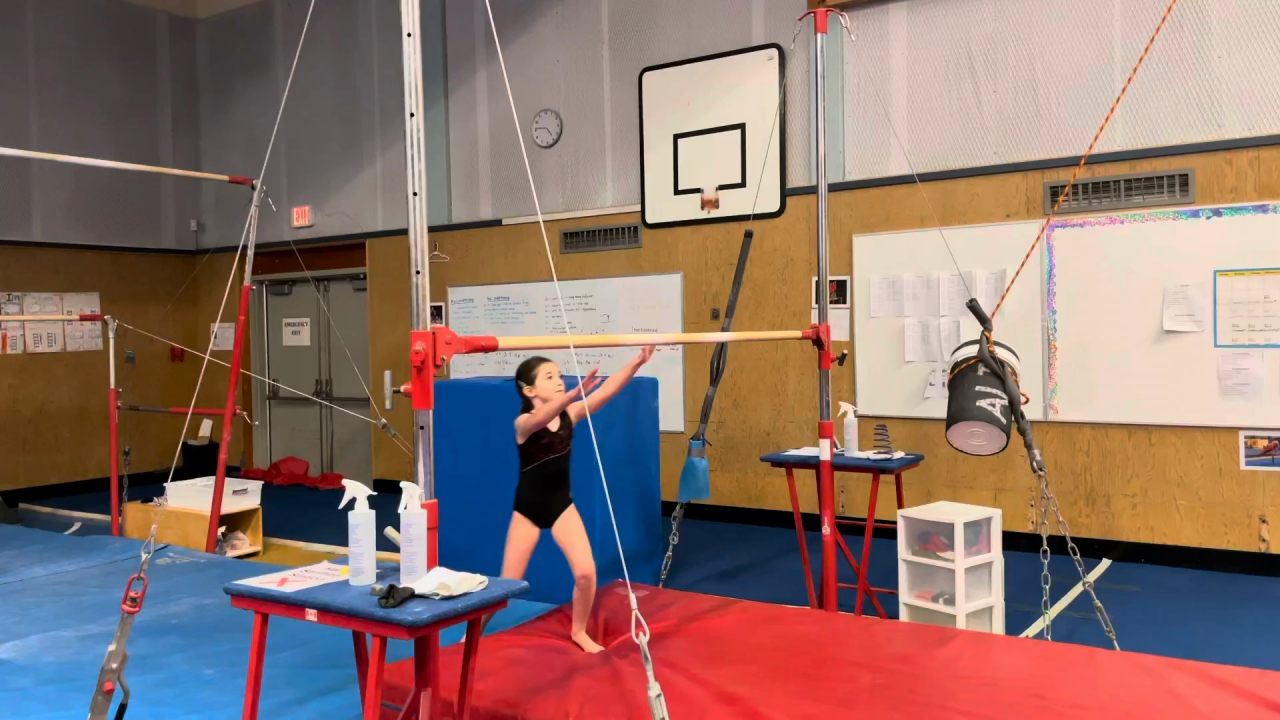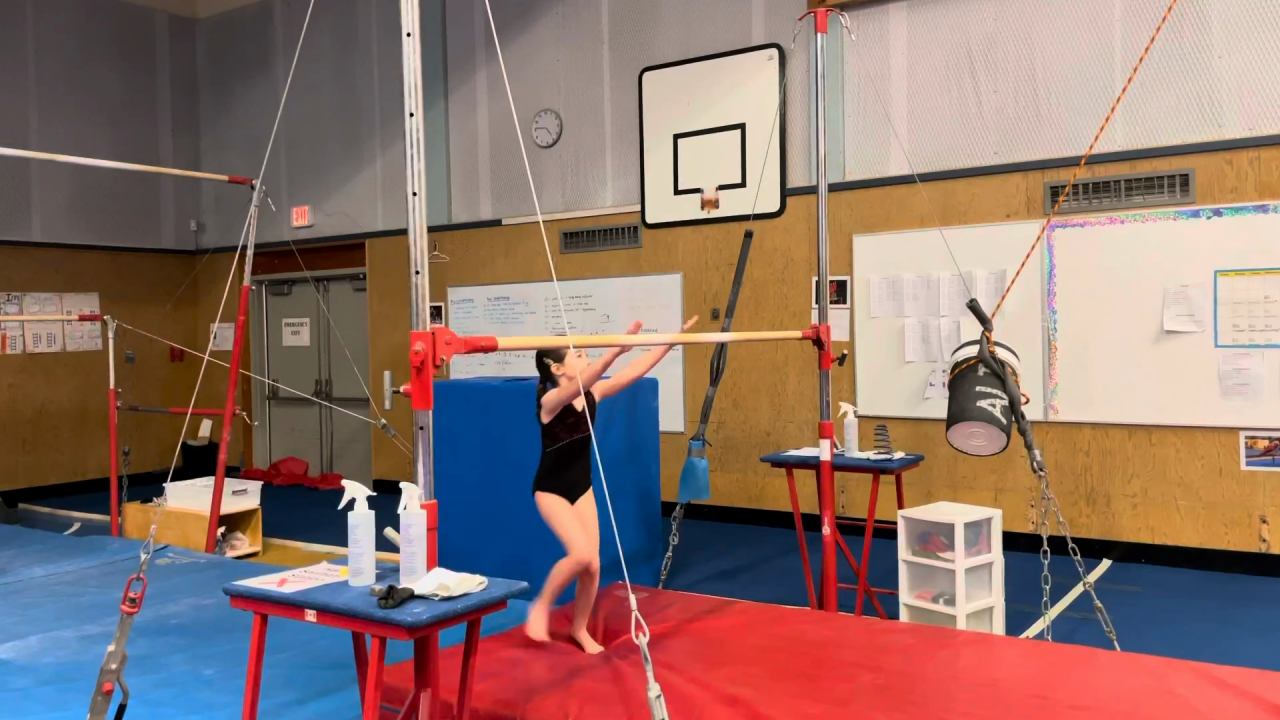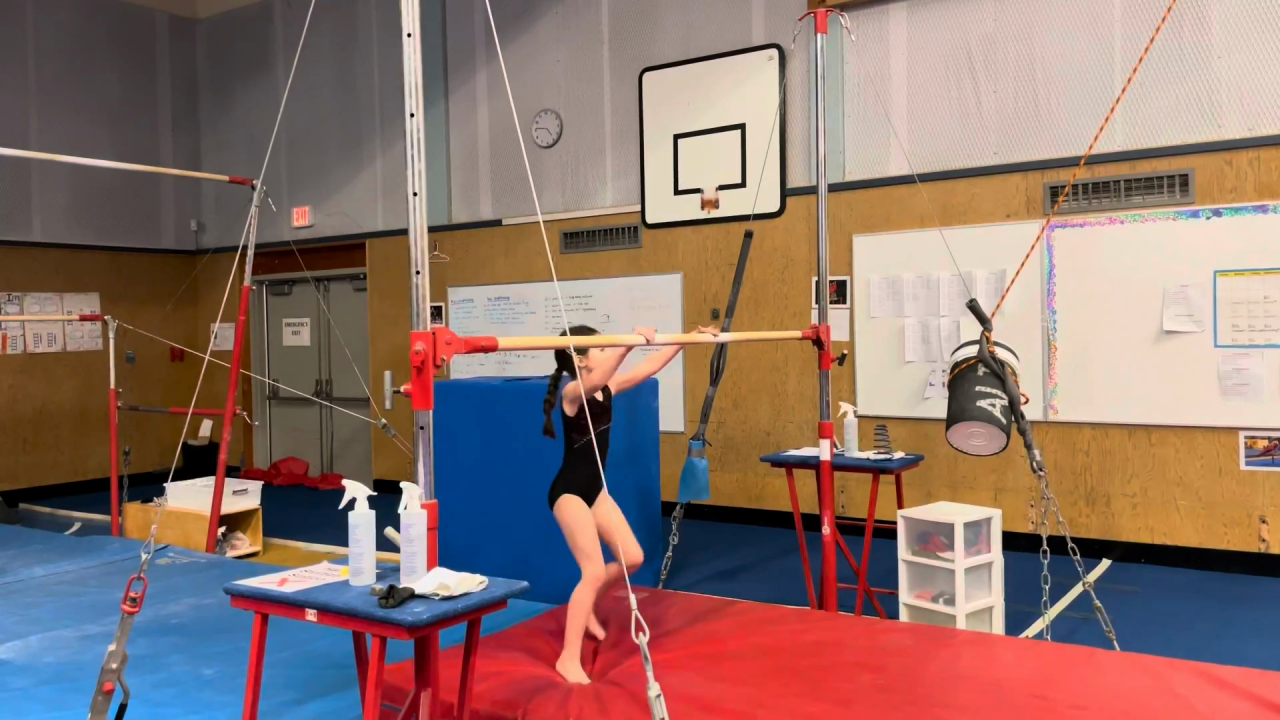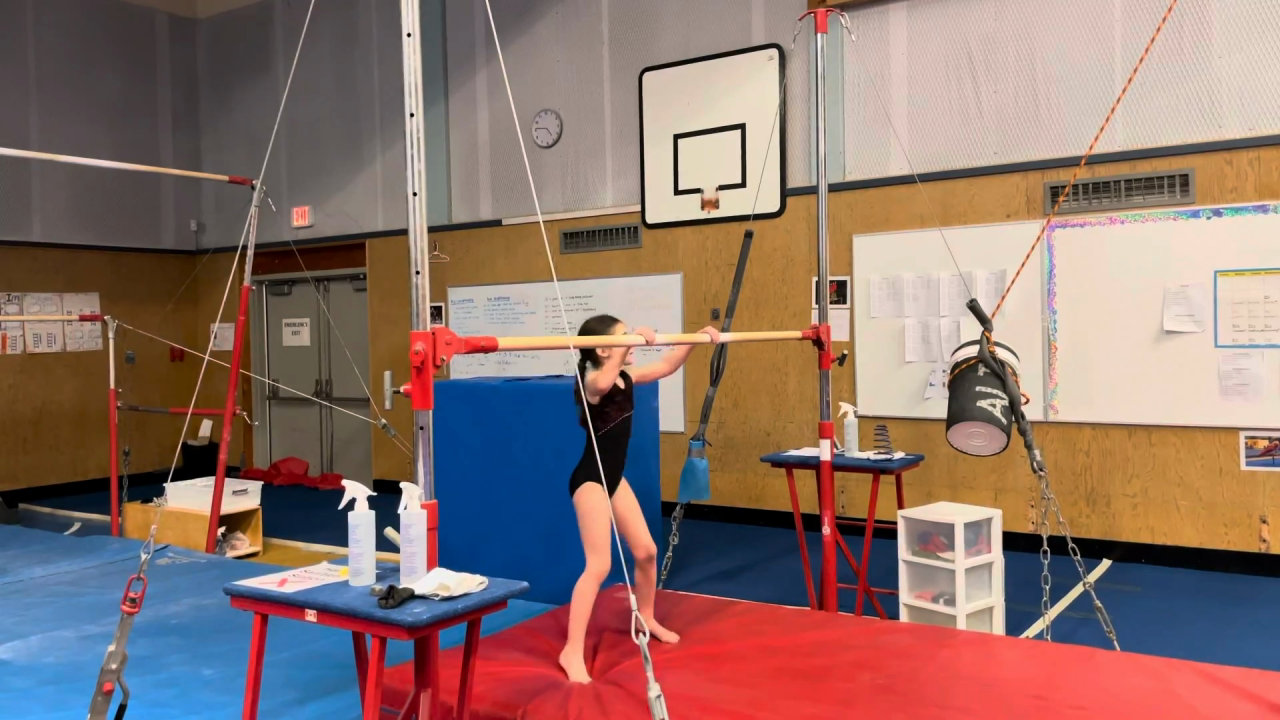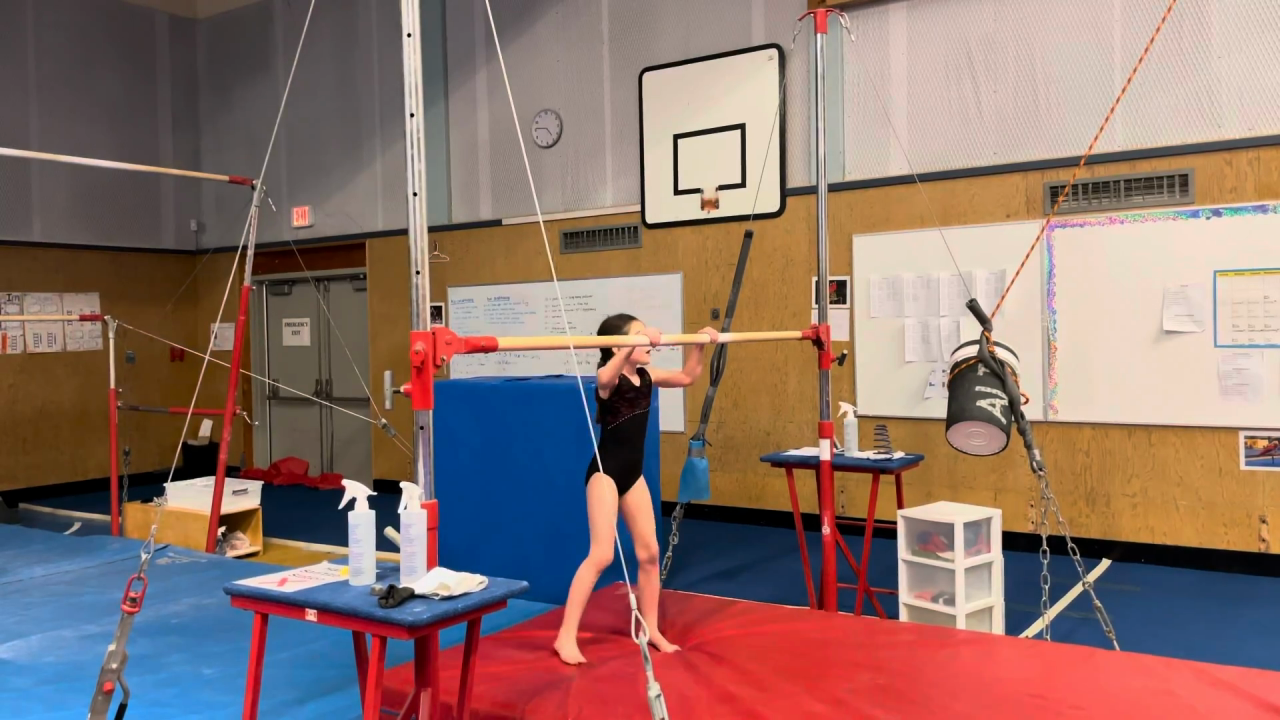
dt=0.2s
person 1, frame 1
left shoulder: (569, 414)
right shoulder: (524, 423)
left elbow: (607, 391)
right elbow: (545, 416)
left wrist: (639, 361)
right wrist: (577, 393)
left hip: (562, 507)
right hip: (527, 511)
left knee: (586, 571)
left ankle: (579, 630)
person 1, frame 2
left shoulder: (592, 394)
right shoulder: (551, 400)
left elbow: (636, 371)
right elbow: (575, 387)
left wrist: (673, 342)
right wrist: (617, 350)
left hip: (581, 488)
right hip: (550, 490)
left knee: (591, 565)
right knee: (582, 554)
left ankle: (580, 628)
right ankle: (540, 607)
person 1, frame 3
left shoulder: (608, 386)
right shoulder: (572, 392)
left elbow: (651, 365)
right elbow: (595, 381)
right wrist: (630, 343)
left hip: (594, 489)
right hip: (569, 492)
left knee: (632, 557)
right knee: (594, 573)
left ankle: (584, 612)
right ankle: (568, 658)
person 1, frame 4
left shoulder: (628, 377)
right shoulder: (594, 381)
left elbow: (668, 366)
right elbow: (604, 382)
right wrist: (629, 342)
left hip: (615, 477)
right hip: (589, 480)
left knee: (647, 551)
right knee: (598, 566)
left ankle: (647, 620)
right ankle: (572, 653)
person 1, frame 5
left shoulder: (647, 376)
right shoulder: (607, 376)
left elbow: (688, 377)
right elbow: (610, 376)
left wrist: (699, 344)
right wrist: (636, 343)
left hip: (634, 474)
right hip: (604, 472)
left knee: (649, 554)
right knee: (601, 554)
left ankle: (649, 628)
right ankle: (566, 634)
